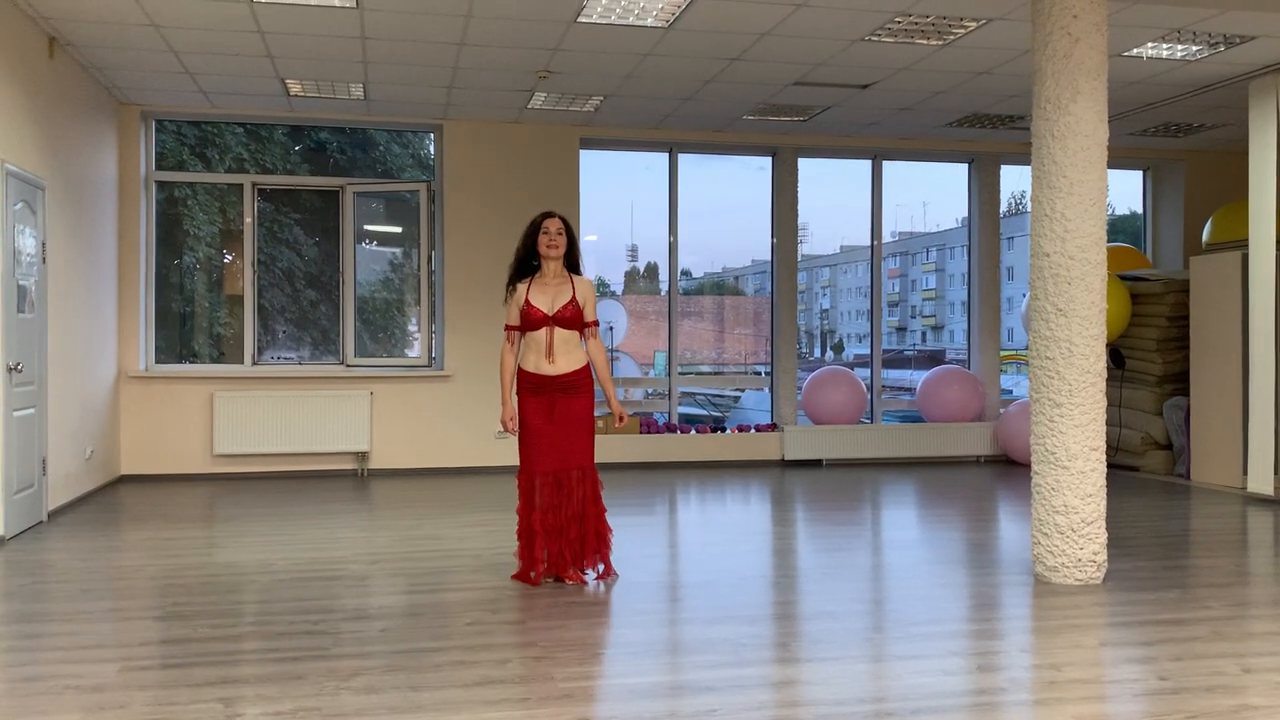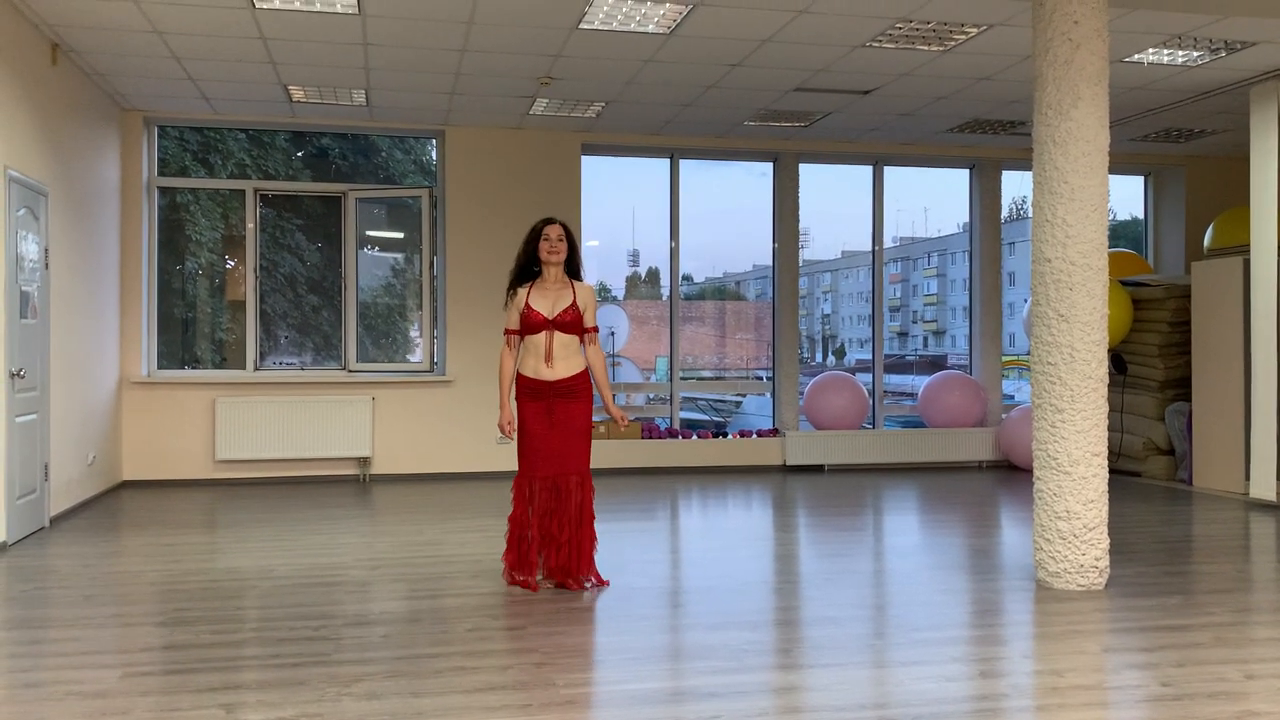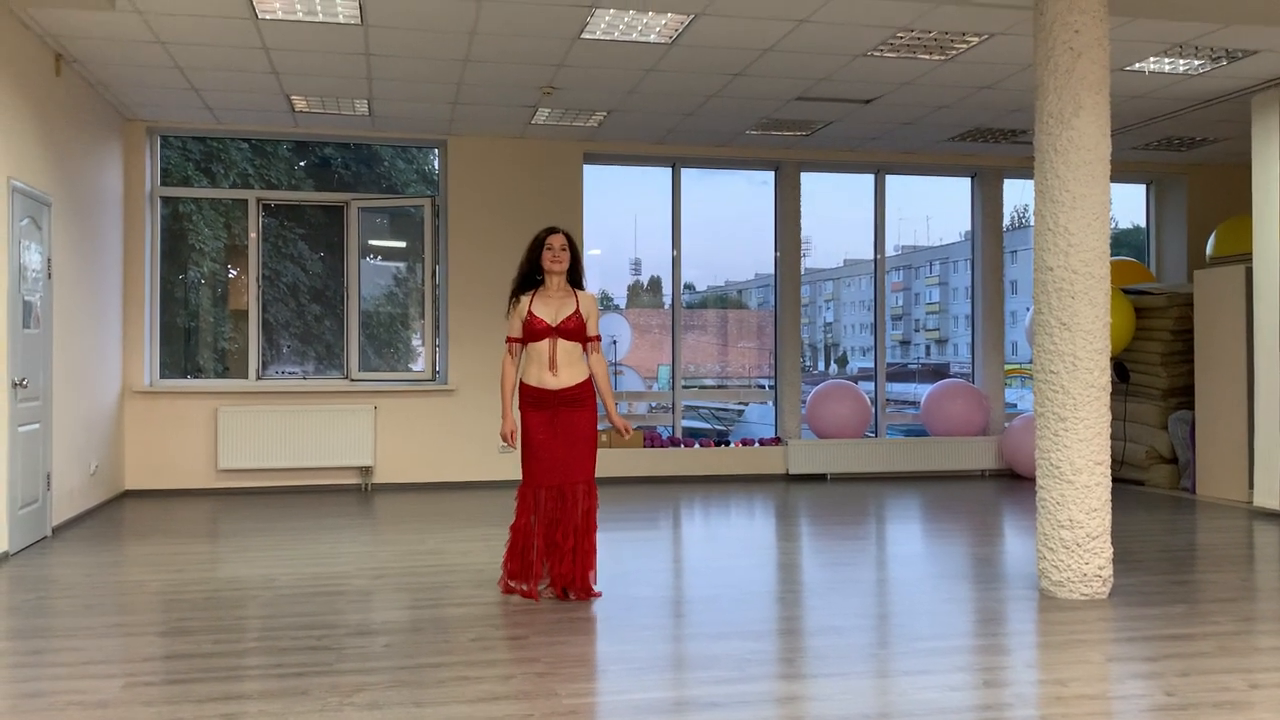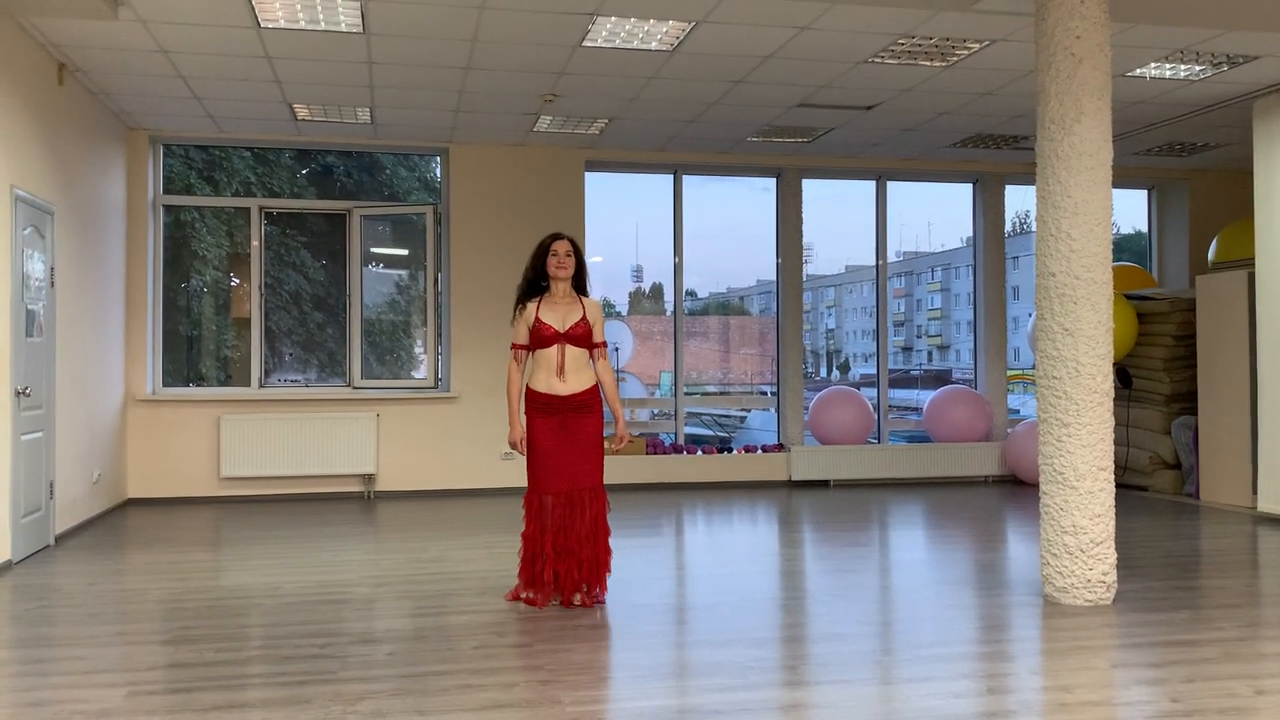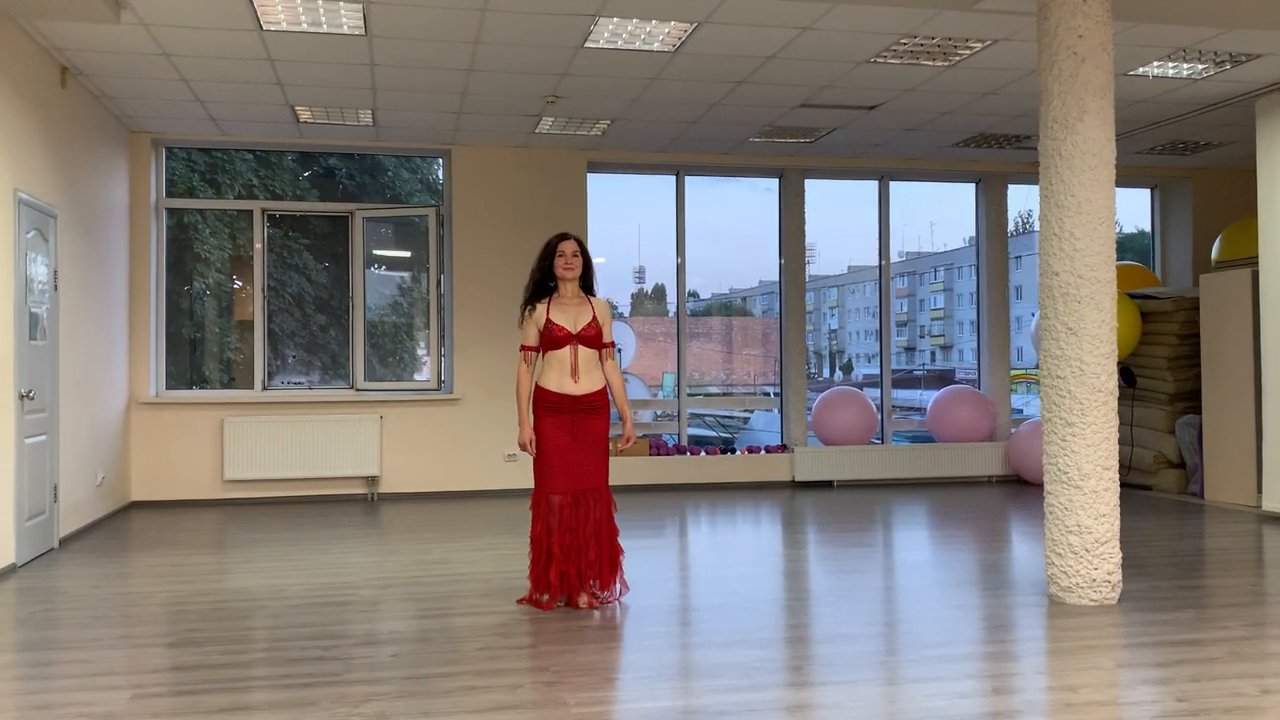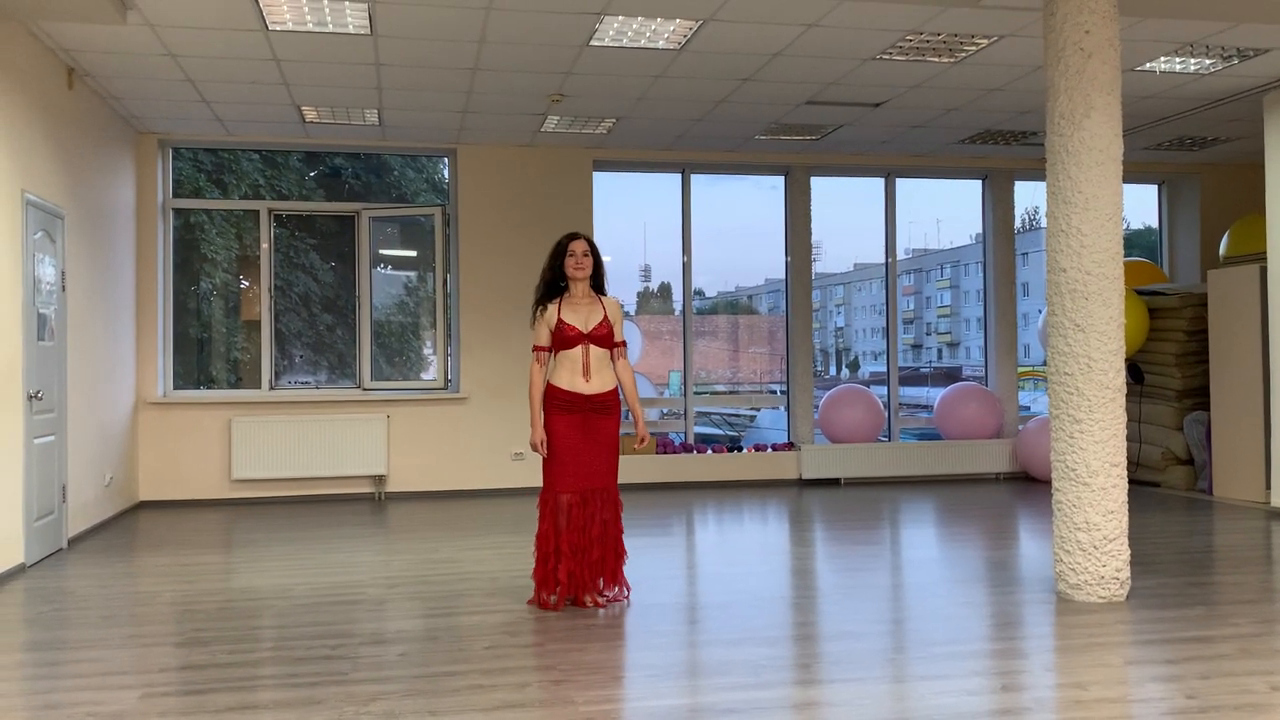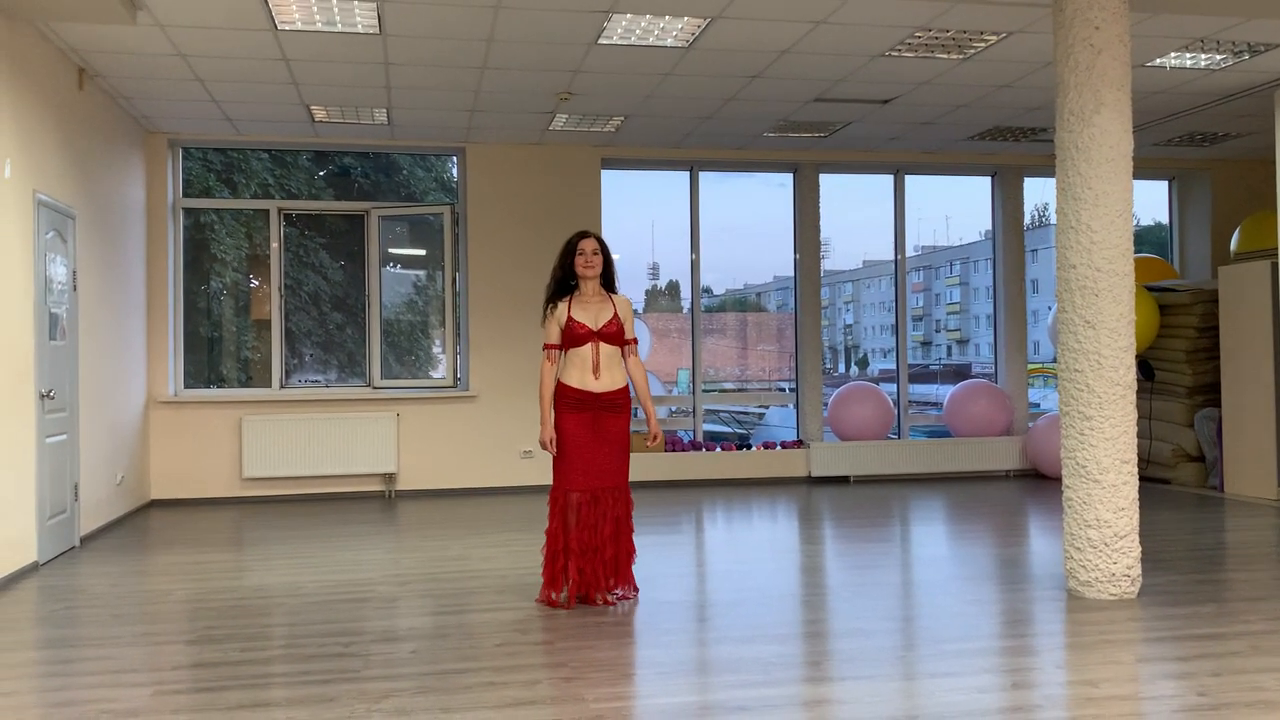
dt=0.3s
person 1, frame 1
left shoulder: (583, 288)
right shoulder: (520, 290)
left elbow: (594, 343)
right elbow: (510, 347)
left wrist: (612, 397)
right wrist: (506, 402)
left hip: (575, 390)
right hip: (532, 391)
left knee: (575, 472)
right knee: (538, 474)
left ankle: (571, 561)
right ankle: (541, 561)
person 1, frame 2
left shoulder: (583, 293)
right shoulder: (520, 294)
left elbow: (592, 349)
right elbow: (509, 350)
left wrist: (609, 402)
right wrist: (504, 405)
left hip: (574, 394)
right hip: (532, 396)
left knee: (573, 477)
right knee: (537, 478)
left ankle: (571, 567)
right ankle: (539, 566)
person 1, frame 3
left shoulder: (586, 302)
right shoulder: (523, 303)
left elbow: (596, 358)
right elbow: (511, 359)
left wrist: (613, 411)
right wrist: (507, 414)
left hip: (578, 403)
right hip: (535, 405)
left knee: (577, 486)
right knee: (540, 487)
left ankle: (573, 576)
right ankle: (540, 575)
person 1, frame 4
left shoulder: (591, 308)
right shoulder: (528, 310)
left elbow: (602, 364)
right elbow: (516, 366)
left wrist: (619, 417)
right wrist: (514, 421)
left hip: (585, 409)
right hip: (542, 410)
left knee: (585, 493)
right knee: (547, 493)
left ankle: (579, 584)
right ankle: (545, 583)
person 1, frame 5
left shoulder: (600, 308)
right shoulder: (538, 311)
left elbow: (610, 364)
right elbow: (525, 367)
left wrist: (627, 417)
right wrist: (524, 422)
left hip: (594, 410)
right hip: (552, 410)
left knee: (591, 493)
right knee: (553, 493)
left ankle: (586, 584)
right ankle: (552, 584)
person 1, frame 6
left shoulder: (611, 308)
right shoulder: (549, 311)
left elbow: (622, 363)
right elbow: (538, 368)
left wrist: (639, 417)
right wrist: (536, 424)
left hip: (604, 409)
right hip: (562, 409)
left knee: (600, 493)
right knee: (563, 493)
left ankle: (596, 582)
right ankle: (561, 583)
person 1, frame 7
left shoulder: (621, 306)
right shoulder: (559, 309)
left elbow: (633, 361)
right elbow: (549, 365)
left wrist: (651, 415)
right wrist: (545, 421)
left hip: (615, 407)
right hip: (572, 407)
left knee: (611, 491)
right knee: (573, 490)
left ankle: (607, 580)
right ankle: (571, 581)
